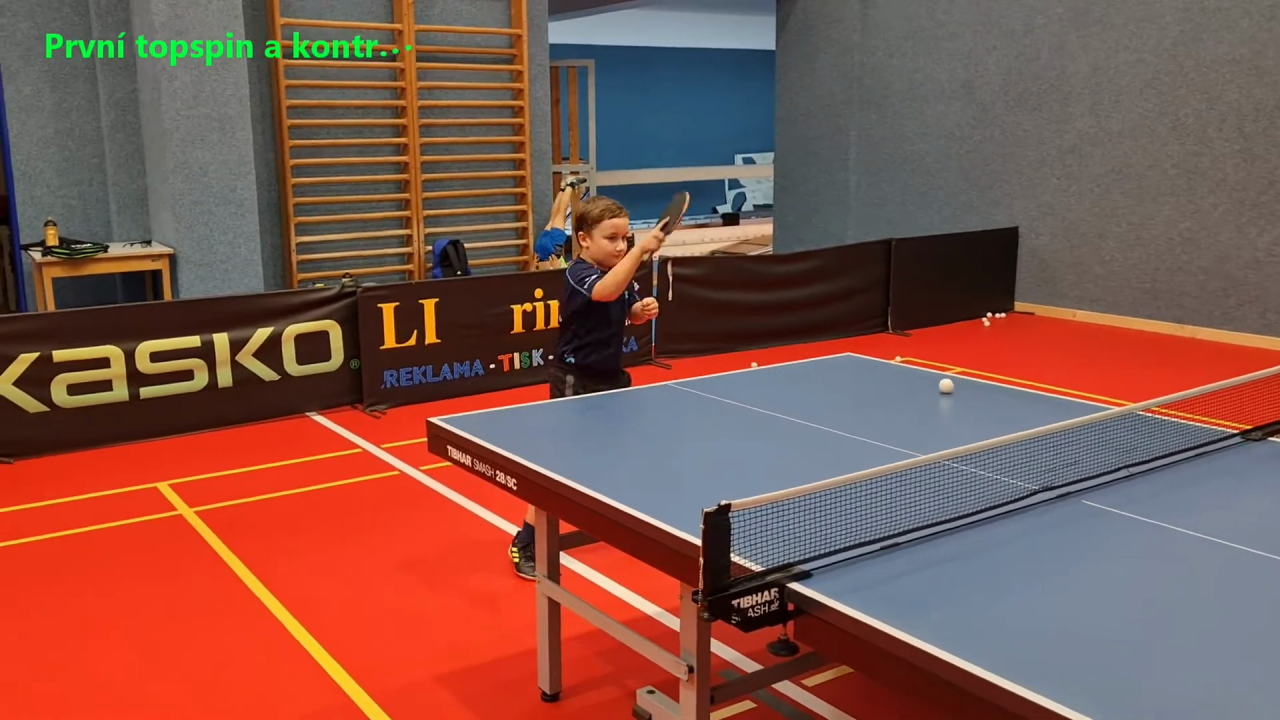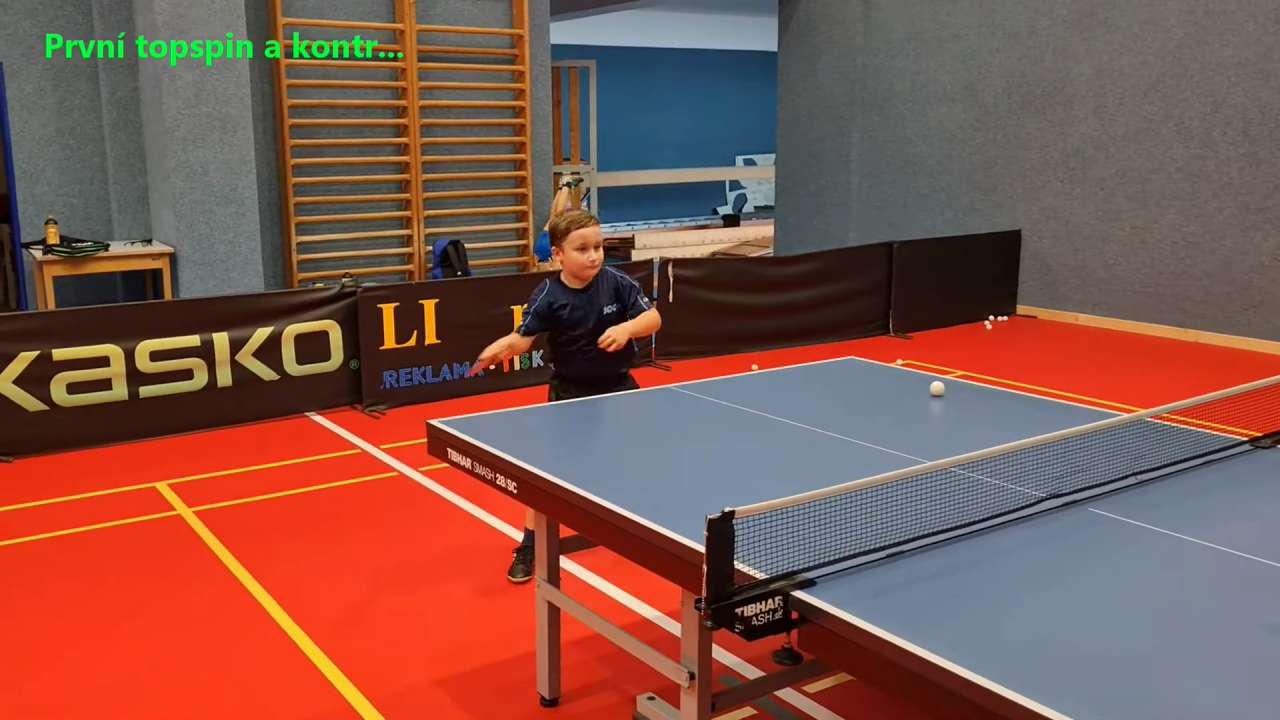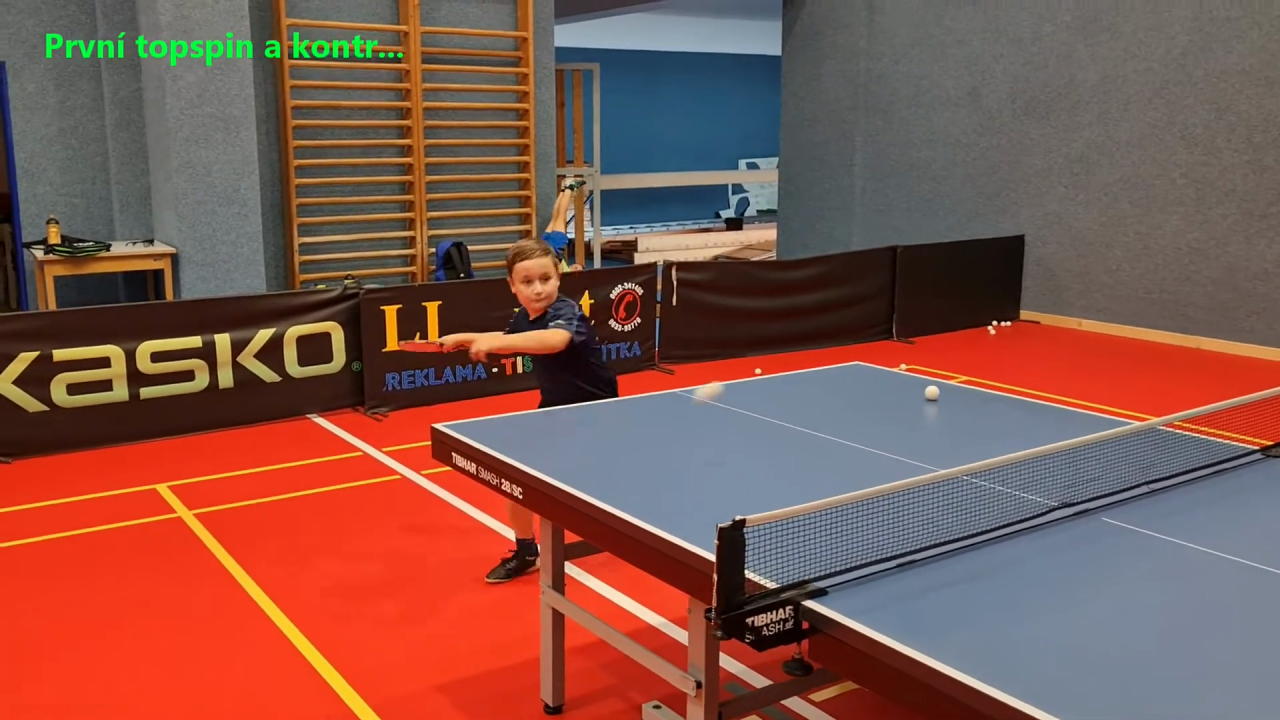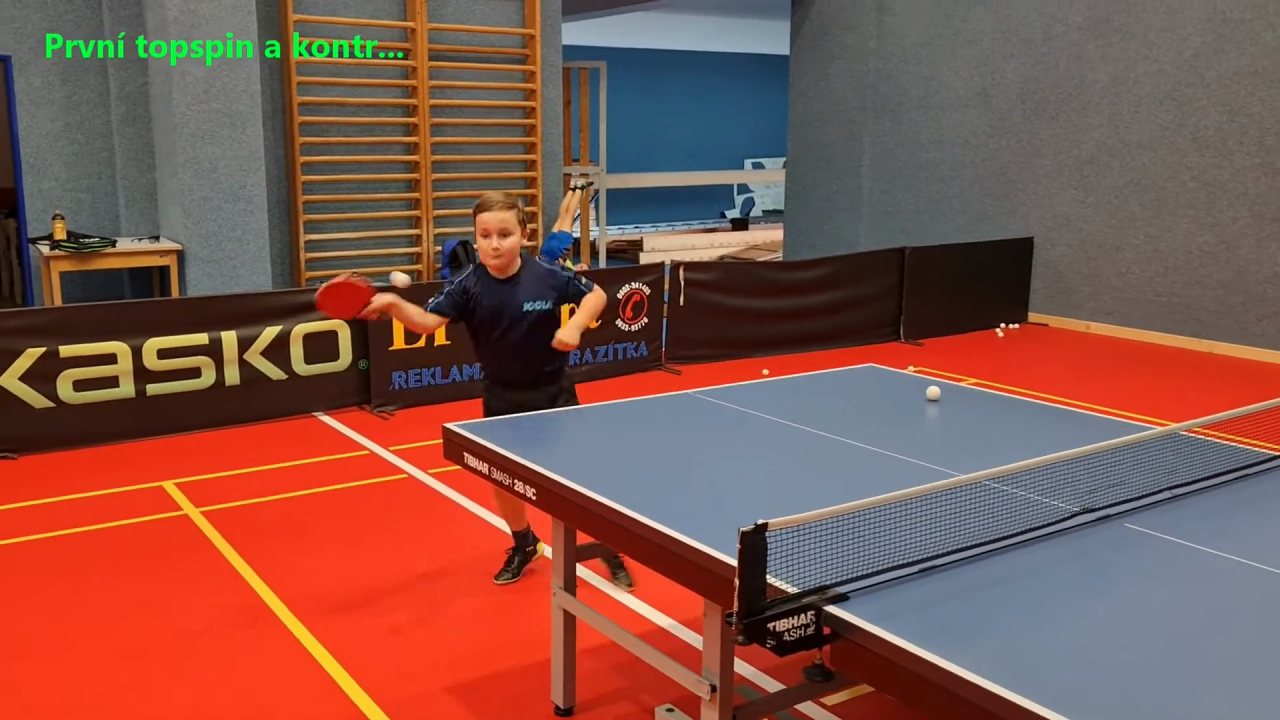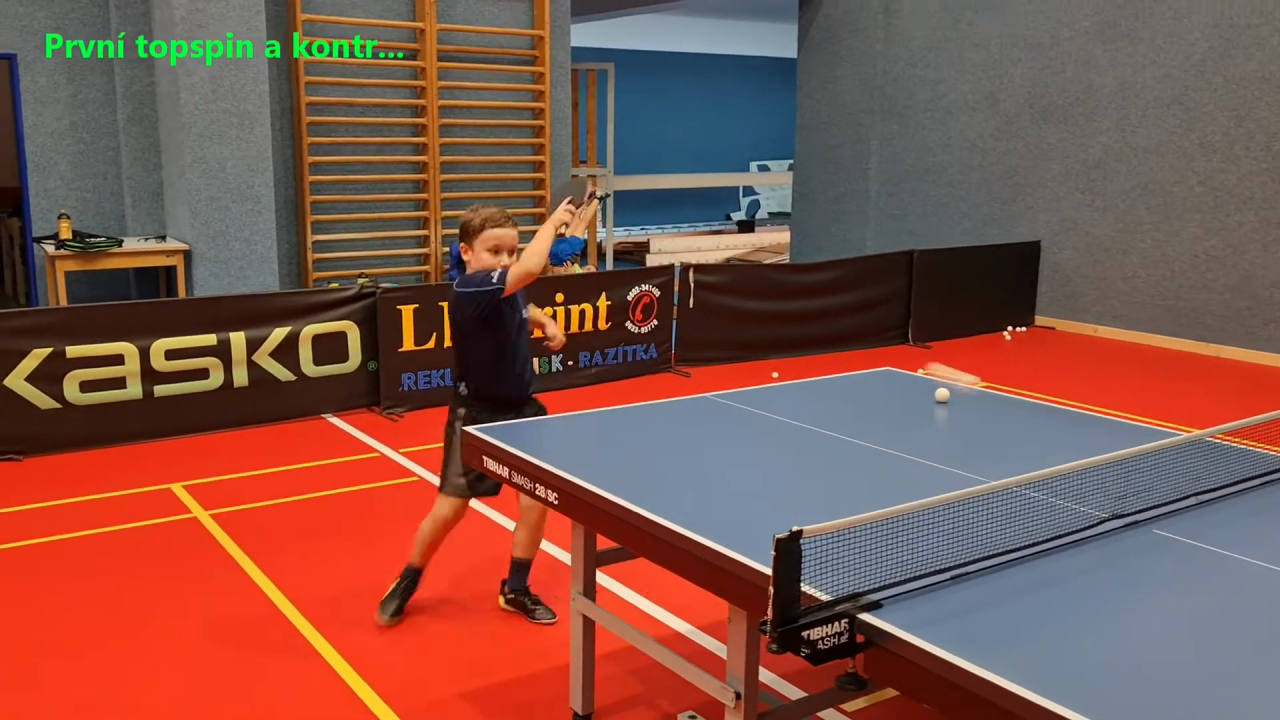
dt=0.2s
person 1, frame 1
left shoulder: (620, 272)
right shoulder: (579, 275)
left elbow: (622, 313)
right elbow: (607, 292)
left wrist: (642, 310)
right wrist: (639, 254)
left hip: (612, 379)
right hip: (574, 381)
right ankle: (526, 539)
person 1, frame 2
left shoulder: (615, 281)
right shoulder: (548, 294)
left elbow: (652, 317)
right elbow: (522, 340)
left wrist: (624, 329)
right wrist: (498, 347)
left hip: (615, 390)
right hip: (569, 390)
right ankle: (530, 546)
person 1, frame 3
left shoulder: (565, 312)
right shoulder: (523, 319)
left elbow: (556, 340)
left wrist: (495, 338)
right wrist: (467, 338)
right hip: (557, 410)
right ankle: (526, 553)
person 1, frame 4
left shoulder: (547, 275)
right shoulder: (466, 283)
left elbow: (596, 296)
right elbow: (428, 322)
left wrist: (575, 328)
right wrist: (394, 305)
left hip: (551, 389)
right hip: (501, 394)
left ankle: (610, 550)
right ankle: (525, 543)
person 1, frame 5
left shoulder: (501, 287)
right shoulder: (468, 291)
right elbow: (522, 274)
left wrist: (539, 319)
right wrist: (552, 223)
left hip: (517, 410)
right hip: (475, 414)
left knee: (536, 498)
right knee: (449, 508)
left ankle: (516, 589)
right ankle: (407, 582)
